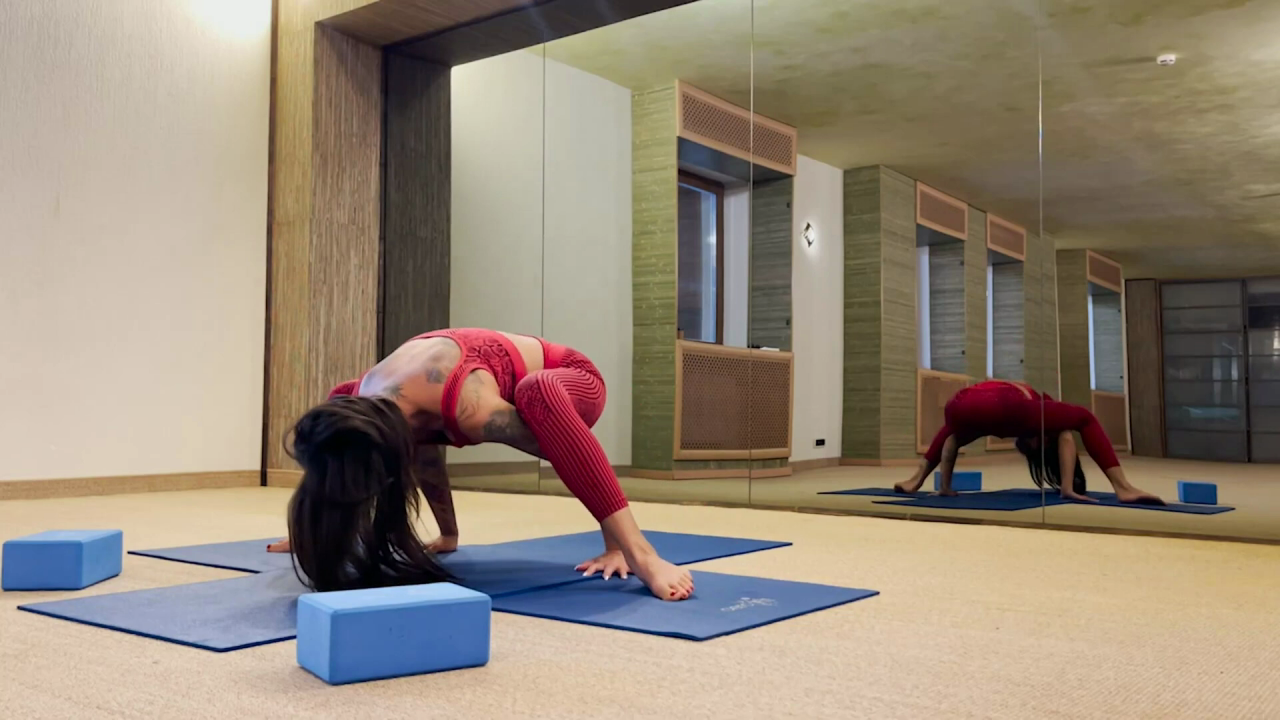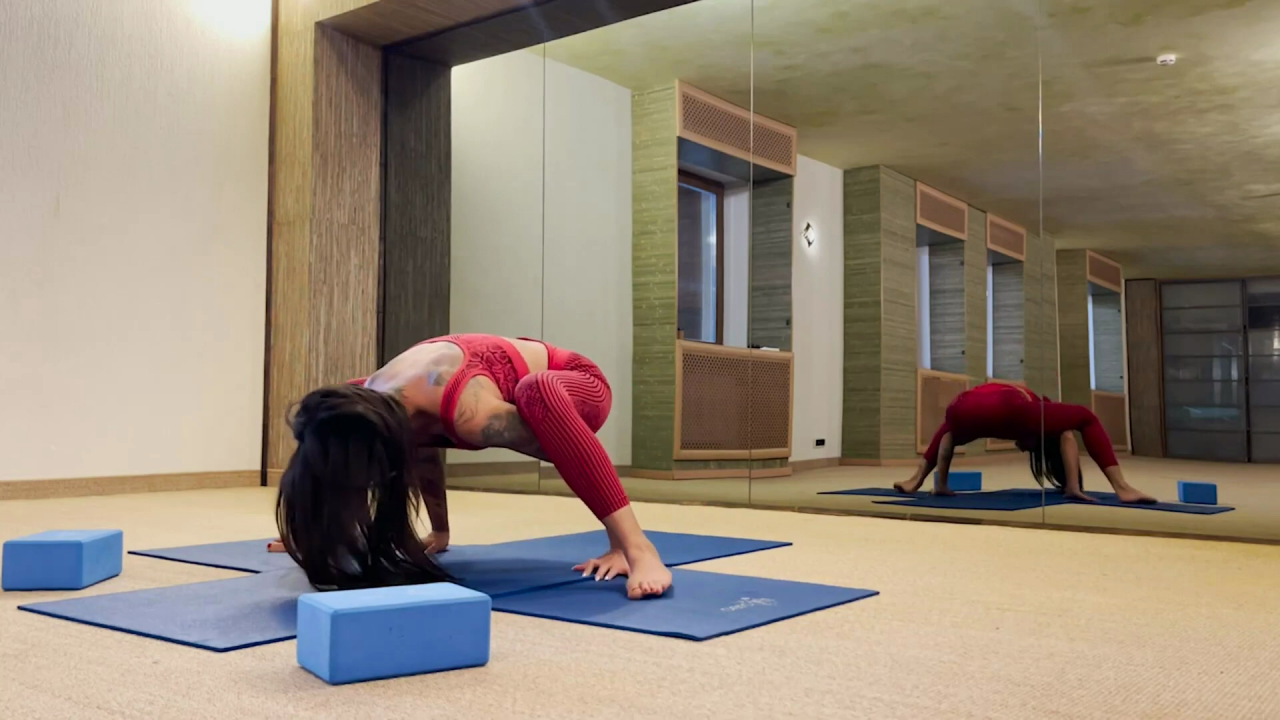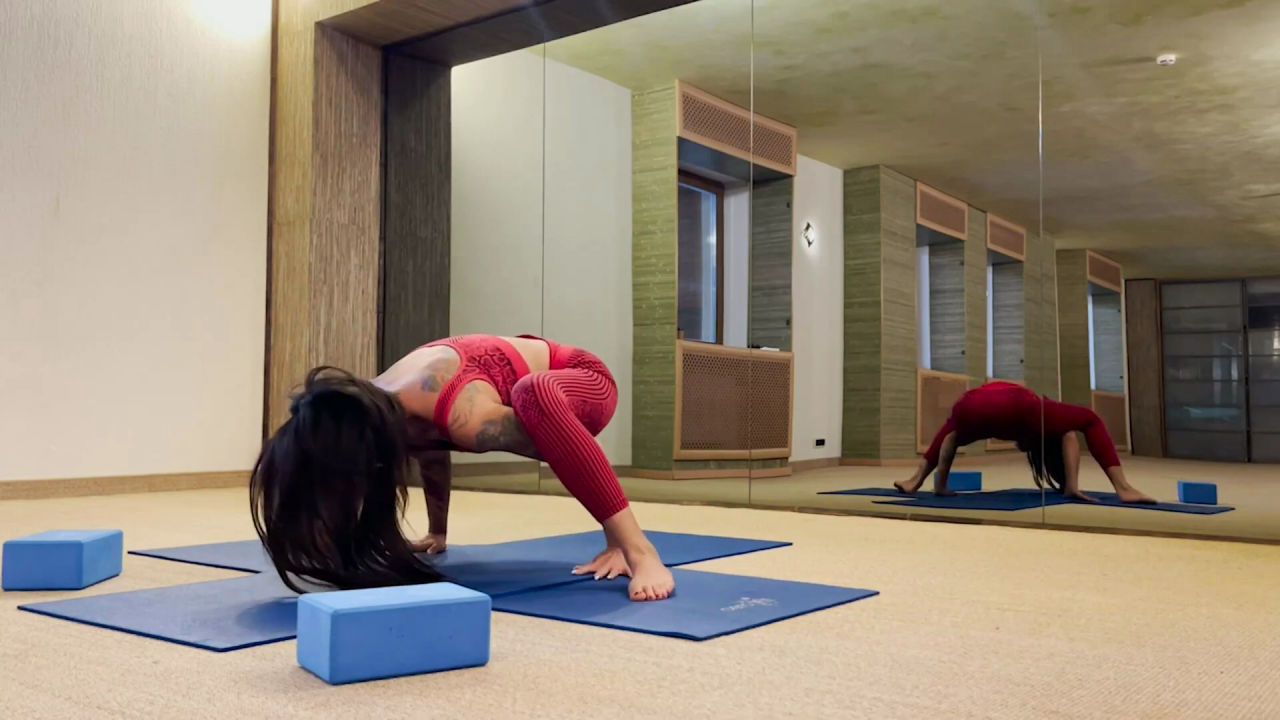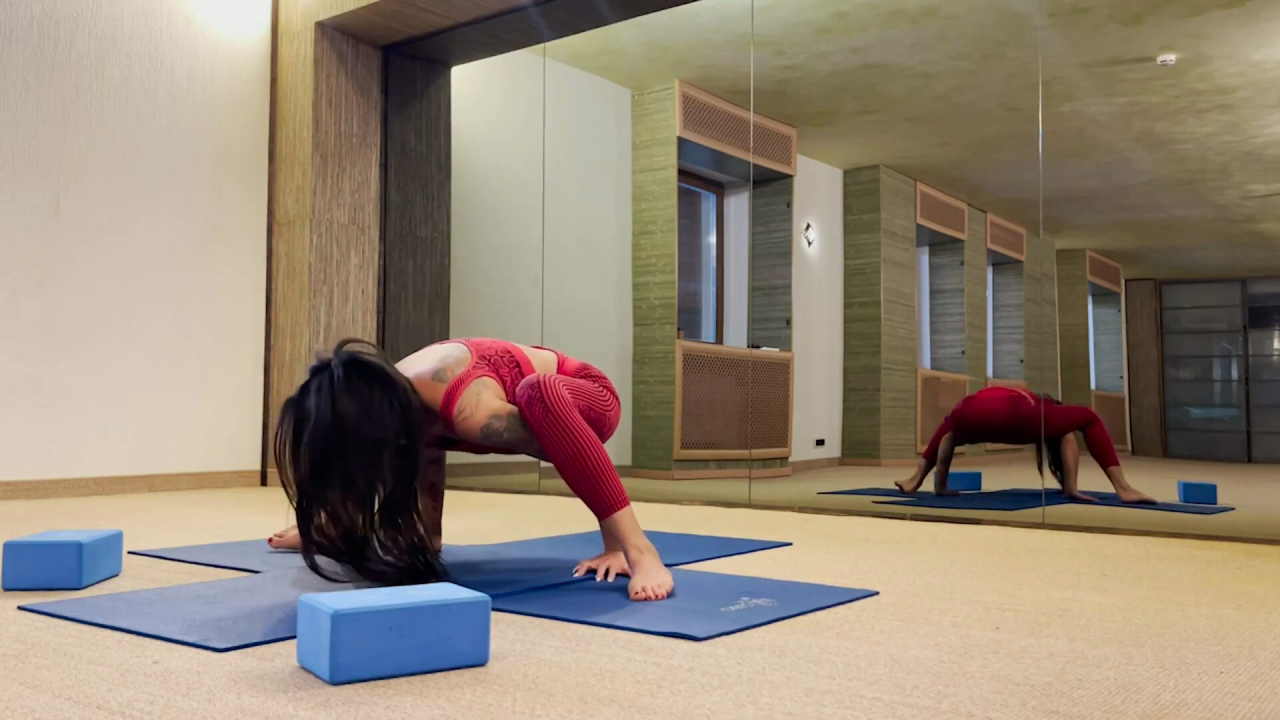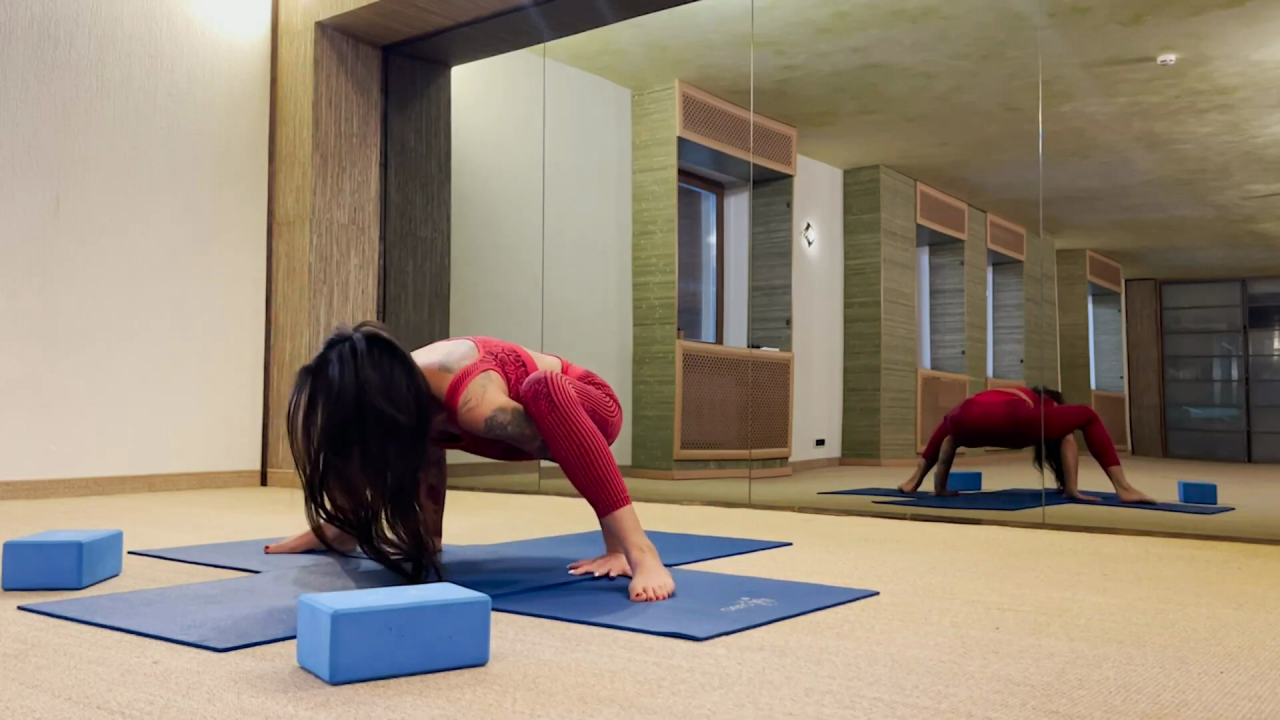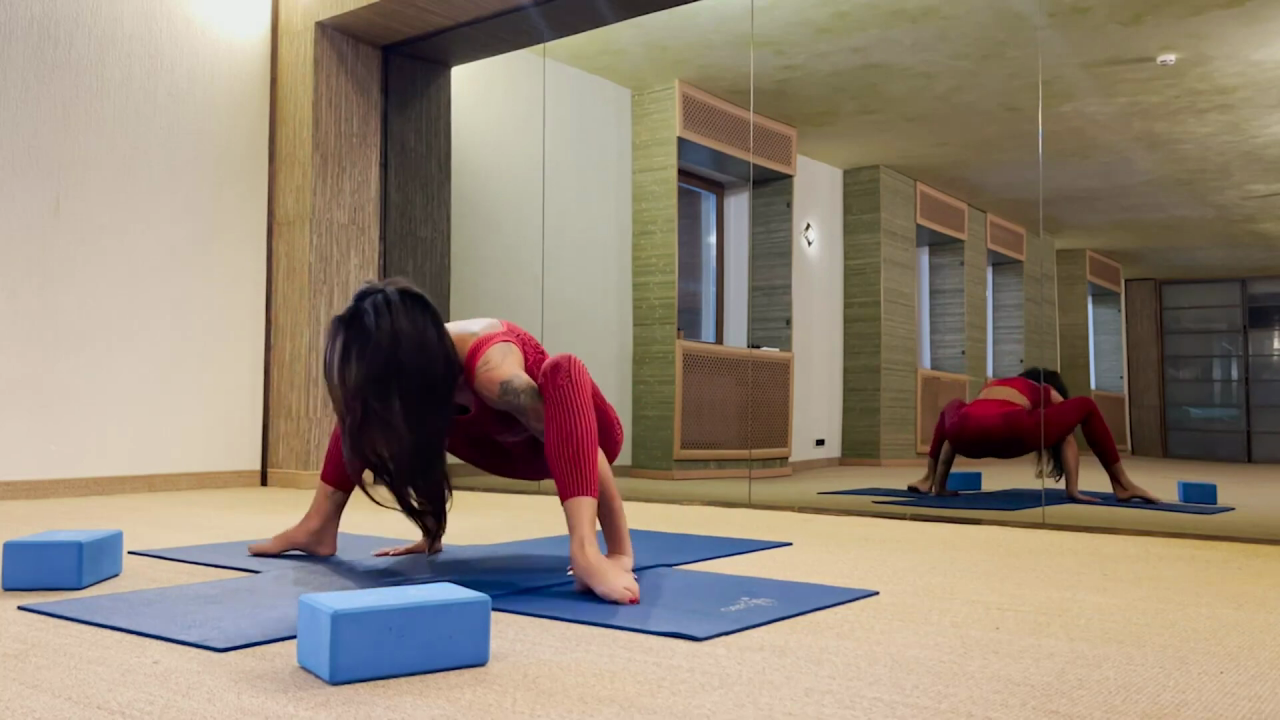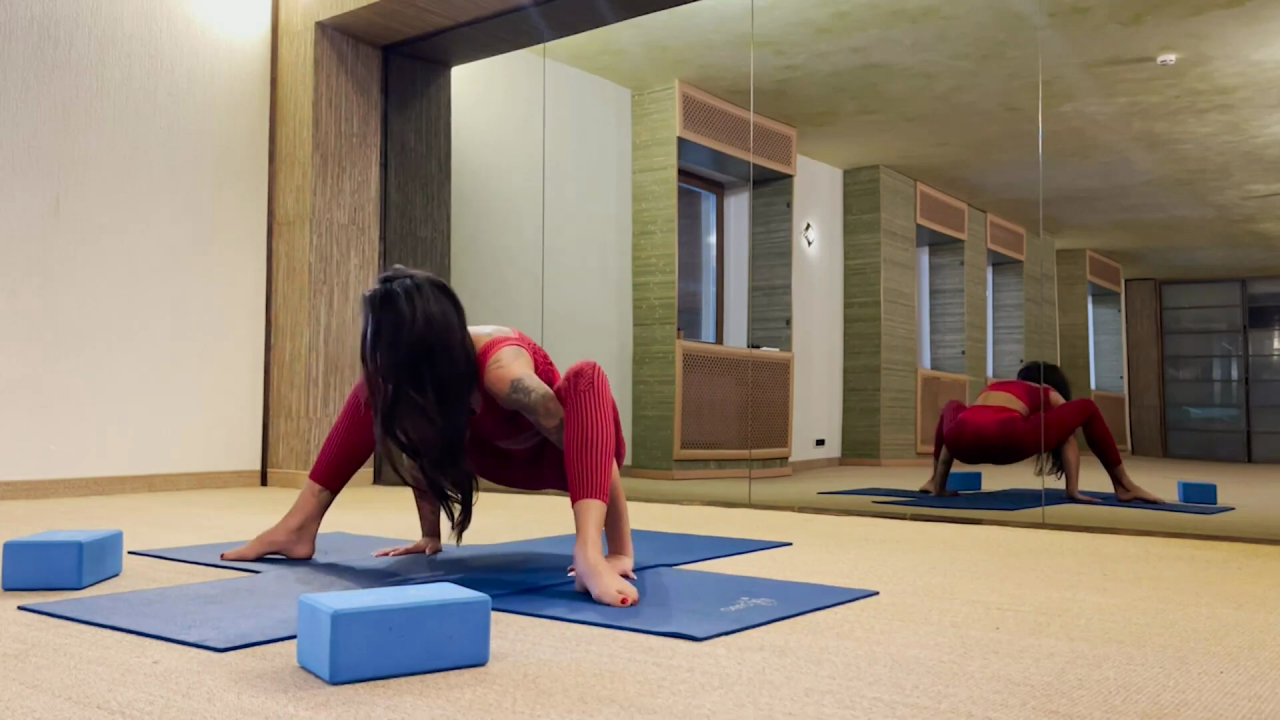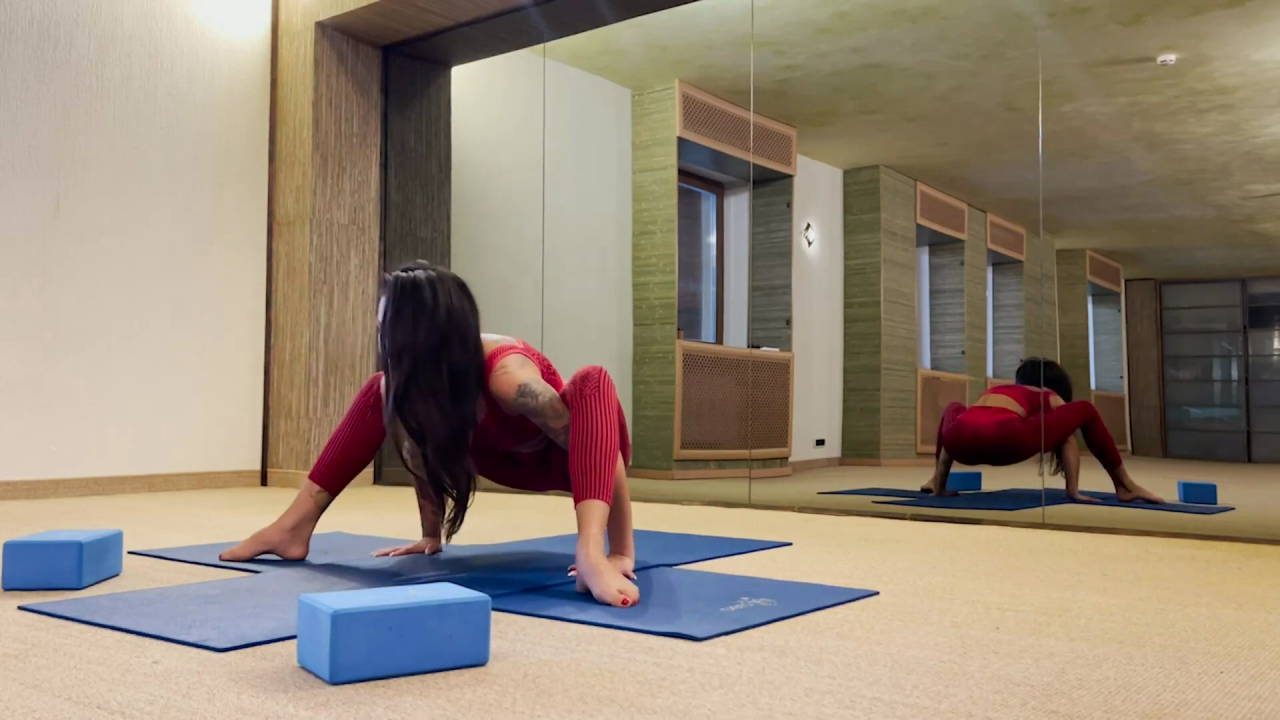
dt=0.4s
person 1, frame 1
left shoulder: (469, 407)
right shoulder: (361, 405)
left elbow: (560, 449)
left wrist: (620, 548)
right wrist: (448, 534)
left hip: (569, 380)
right hip: (514, 389)
left knee: (538, 393)
left ankle: (636, 550)
person 1, frame 2
left shoulder: (469, 411)
right shoulder: (367, 403)
left wrist: (624, 547)
right wrist: (439, 531)
left hip: (573, 383)
right hip: (522, 399)
left knee: (537, 394)
left ankle: (637, 548)
person 1, frame 3
left shoulder: (463, 416)
right shoulder: (376, 408)
left elbow: (571, 453)
left wrist: (625, 548)
right wrist: (437, 532)
left hip: (582, 381)
right hip: (523, 378)
left knee: (536, 394)
left ankle: (637, 548)
person 1, frame 4
left shoulder: (469, 410)
right shoulder: (390, 399)
right elbow: (429, 452)
left wrist: (622, 546)
right wrist: (429, 533)
left hip: (585, 399)
right hip: (533, 415)
left knee: (538, 394)
left ankle: (639, 549)
person 1, frame 5
left shoulder: (475, 402)
right shoulder: (403, 392)
right elbow: (429, 457)
left wrist: (624, 550)
right wrist: (430, 536)
left hip: (585, 411)
right hip: (533, 420)
left knee: (544, 391)
left ankle: (641, 553)
right ankle: (341, 531)
person 1, frame 6
left shoulder: (493, 369)
right shoulder: (412, 370)
left elbow: (589, 455)
right elbow: (421, 450)
left wrist: (620, 553)
right wrist: (430, 536)
left hip: (571, 442)
right hip: (508, 446)
left knee: (562, 372)
right knee: (369, 399)
left ankle: (586, 550)
right ankle: (319, 528)
person 1, frame 7
left shoulder: (503, 370)
right shoulder: (405, 377)
left elbow: (599, 454)
right elbow: (417, 449)
left wrist: (620, 553)
right wrist: (430, 536)
left hip: (563, 456)
right hip: (505, 455)
left knee: (585, 379)
right knee: (374, 393)
left ankle: (589, 554)
right ankle: (300, 529)
person 1, frame 8
left shoulder: (507, 376)
right shoulder: (400, 384)
left elbow: (605, 452)
right elbow: (421, 452)
left wrist: (620, 554)
right wrist: (431, 536)
left hip: (566, 459)
right hip: (509, 459)
left knee: (590, 383)
right knee: (379, 391)
left ankle: (591, 552)
right ankle: (295, 528)
person 2, frame 1
right shoulder: (1046, 415)
left elbow: (950, 439)
right elbow: (1066, 436)
left wrist: (945, 487)
right wrist: (1067, 488)
left hip: (961, 407)
right hip: (1002, 407)
left knee: (953, 430)
right knee: (1085, 419)
left ankle: (915, 481)
right ankle: (1123, 488)
person 2, frame 2
right shoulder: (1038, 407)
left elbow: (946, 437)
right elbow: (1067, 436)
left wrist: (941, 484)
right wrist: (1073, 487)
left hip: (963, 410)
right hip: (1006, 410)
left knee: (952, 426)
right knee: (1086, 419)
left ankle: (915, 481)
right ankle: (1122, 488)
person 2, frame 3
right shoulder: (1033, 407)
left elbow: (949, 439)
right elbow: (1069, 435)
left wrist: (940, 486)
right wrist: (1072, 487)
left hip: (970, 408)
right hip: (1014, 408)
left knee: (953, 428)
right knee: (1090, 421)
left ankle: (915, 481)
right ankle: (1123, 488)
person 2, frame 4
right shoulder: (1044, 410)
left elbow: (947, 438)
right elbow: (1067, 437)
left wrist: (940, 486)
right wrist: (1071, 488)
left hip: (969, 416)
right hip: (1012, 416)
left knee: (951, 423)
right knee: (1088, 418)
left ankle: (914, 481)
right ankle: (1122, 488)
person 2, frame 5
right shoulder: (1051, 407)
left elbow: (949, 439)
right elbow: (1067, 438)
left wrist: (940, 486)
right wrist: (1072, 488)
left hip: (968, 421)
right hip: (1011, 419)
left knee: (951, 421)
right knee: (1087, 417)
left ankle: (914, 481)
right ankle: (1123, 488)
person 2, frame 6
left shoulder: (994, 385)
right shoulder: (1051, 394)
right elbow: (1067, 437)
left wrist: (939, 486)
right wrist: (1072, 489)
left hip: (967, 431)
right hip: (1009, 430)
left knee: (954, 407)
right knee: (1085, 407)
left ankle: (927, 480)
right ankle: (1121, 486)
person 2, frame 7
left shoulder: (993, 388)
right shoulder: (1051, 395)
right elbow: (1068, 437)
left wrist: (939, 485)
right wrist: (1073, 490)
left hip: (963, 439)
right hip: (1007, 438)
left knee: (952, 408)
right knee: (1087, 408)
left ankle: (934, 481)
right ankle: (1123, 487)
person 2, frame 8
left shoulder: (995, 391)
right shoulder: (1051, 397)
right elbow: (1069, 439)
left wrist: (939, 484)
right wrist: (1073, 490)
left hip: (961, 441)
right hip: (1005, 440)
left knee: (954, 409)
right knee: (1085, 411)
left ankle: (936, 483)
right ankle: (1124, 487)
